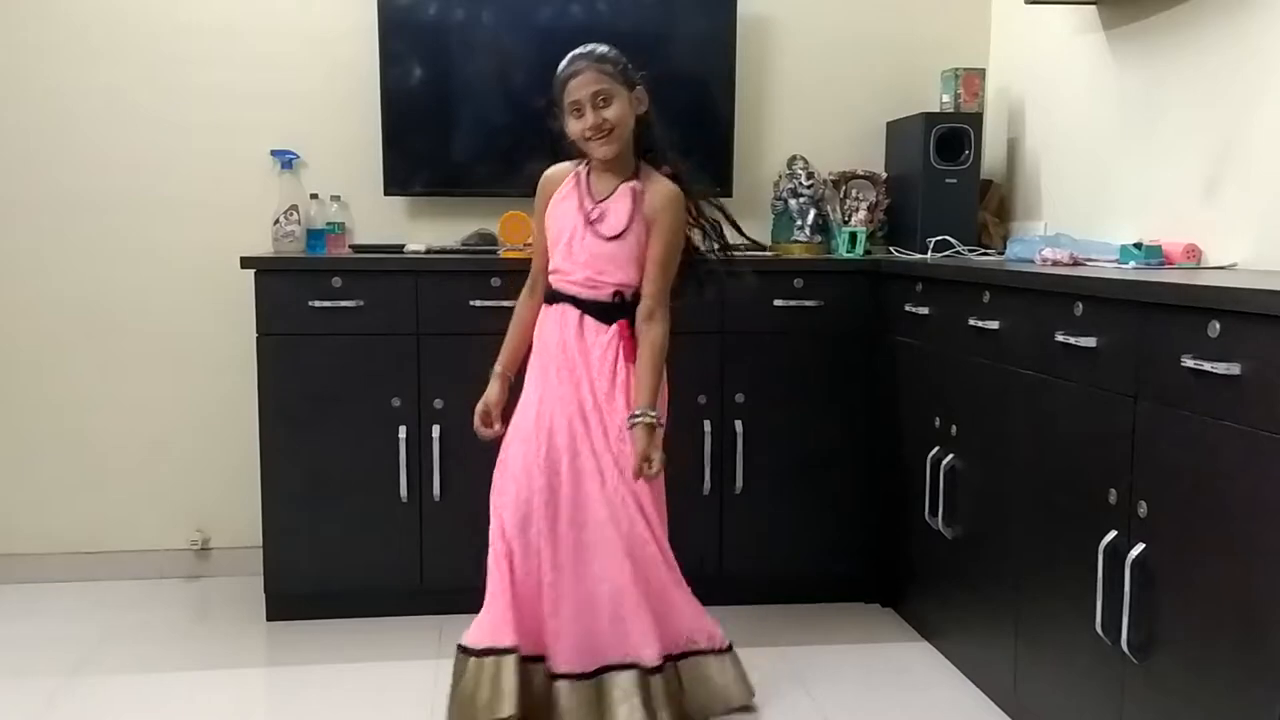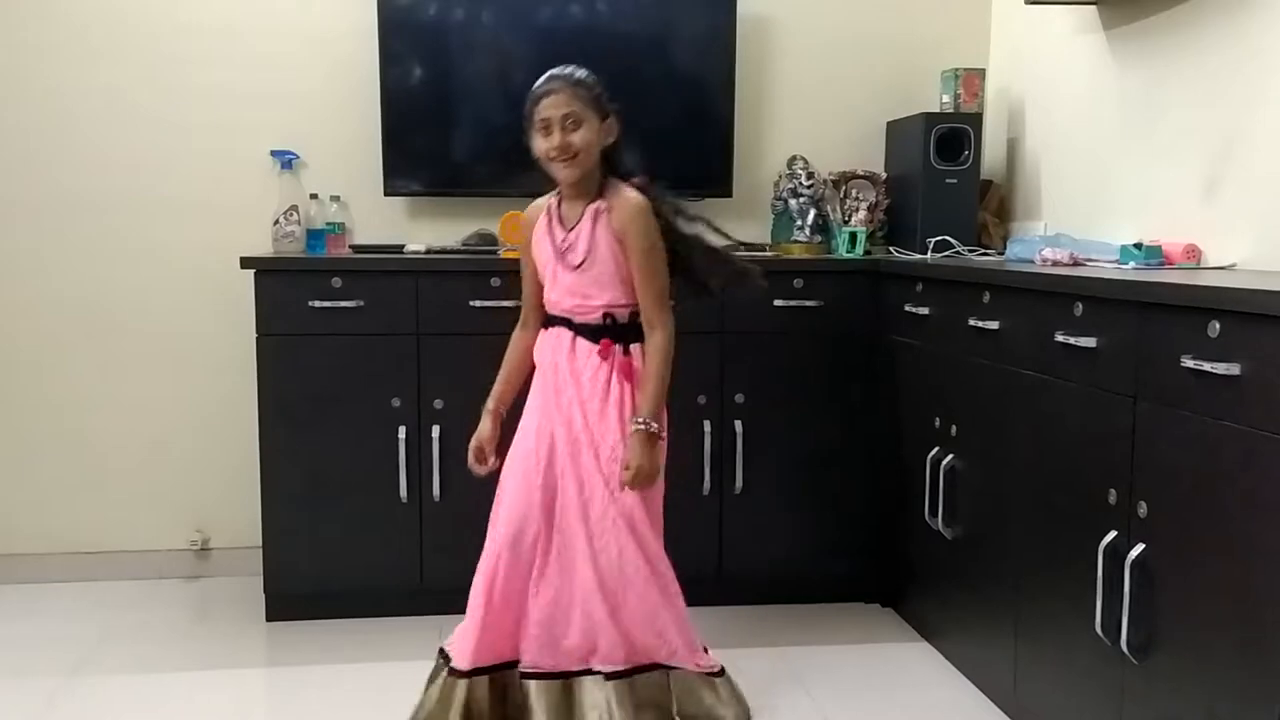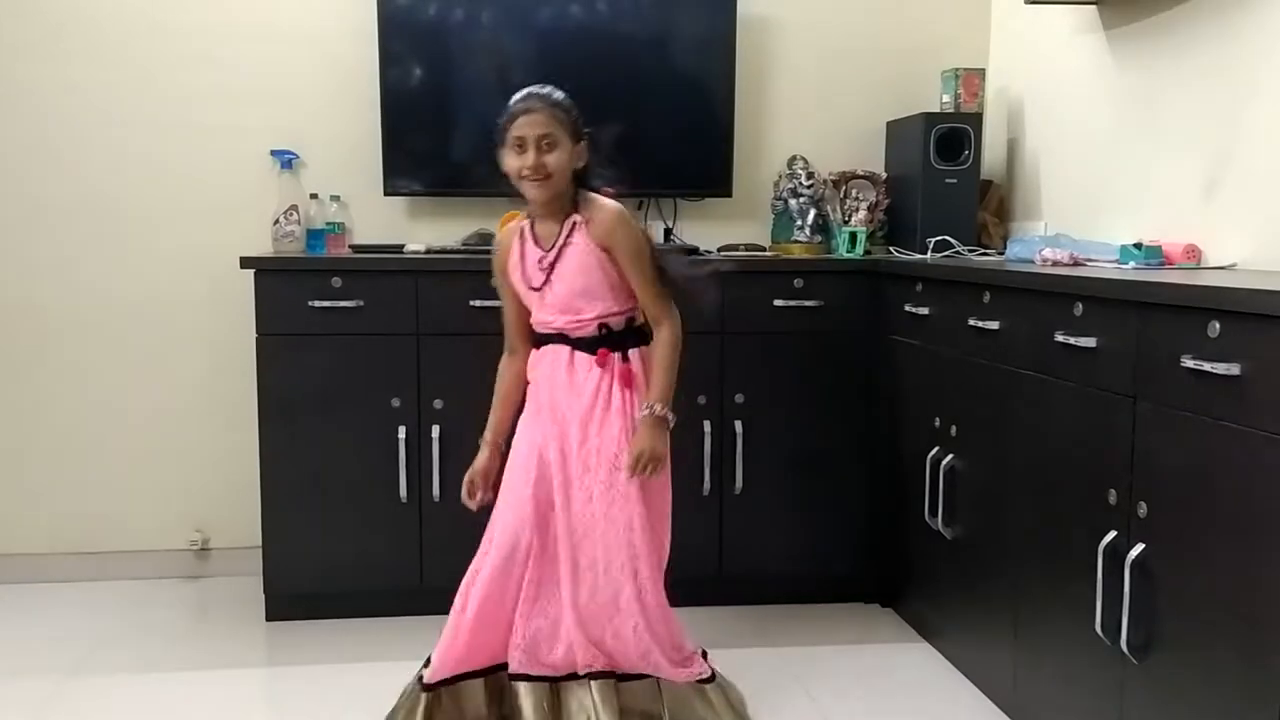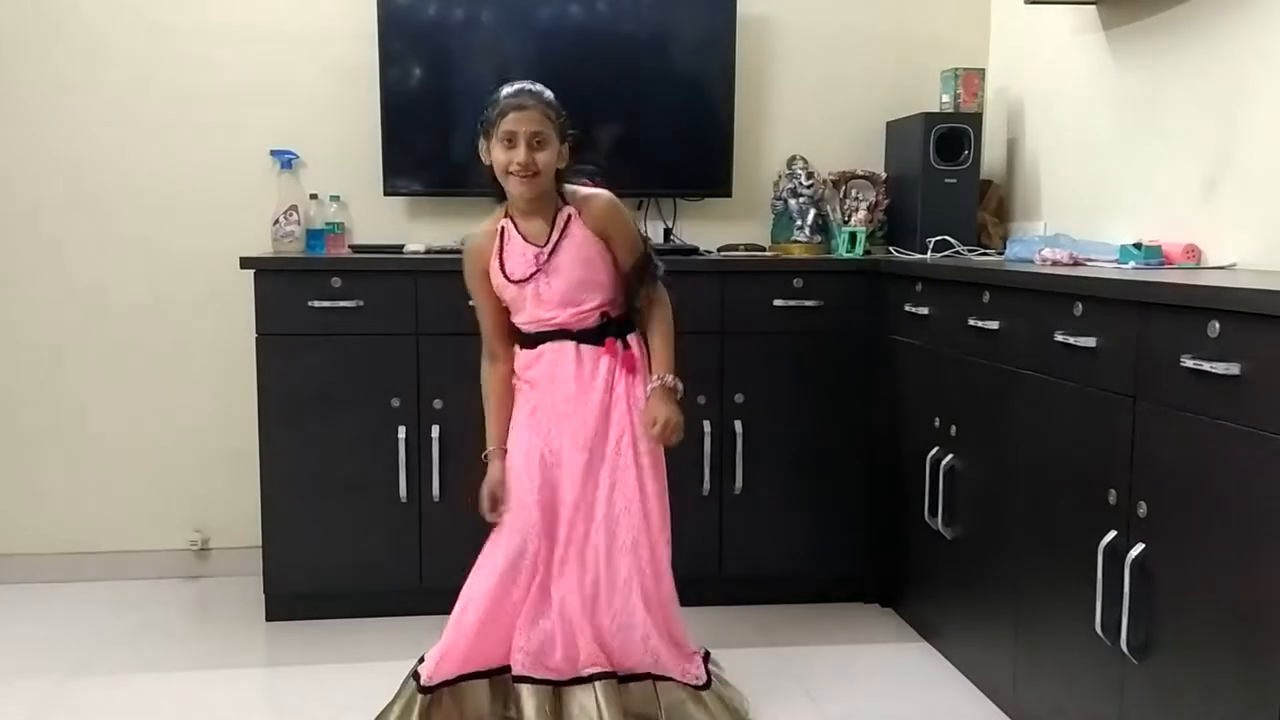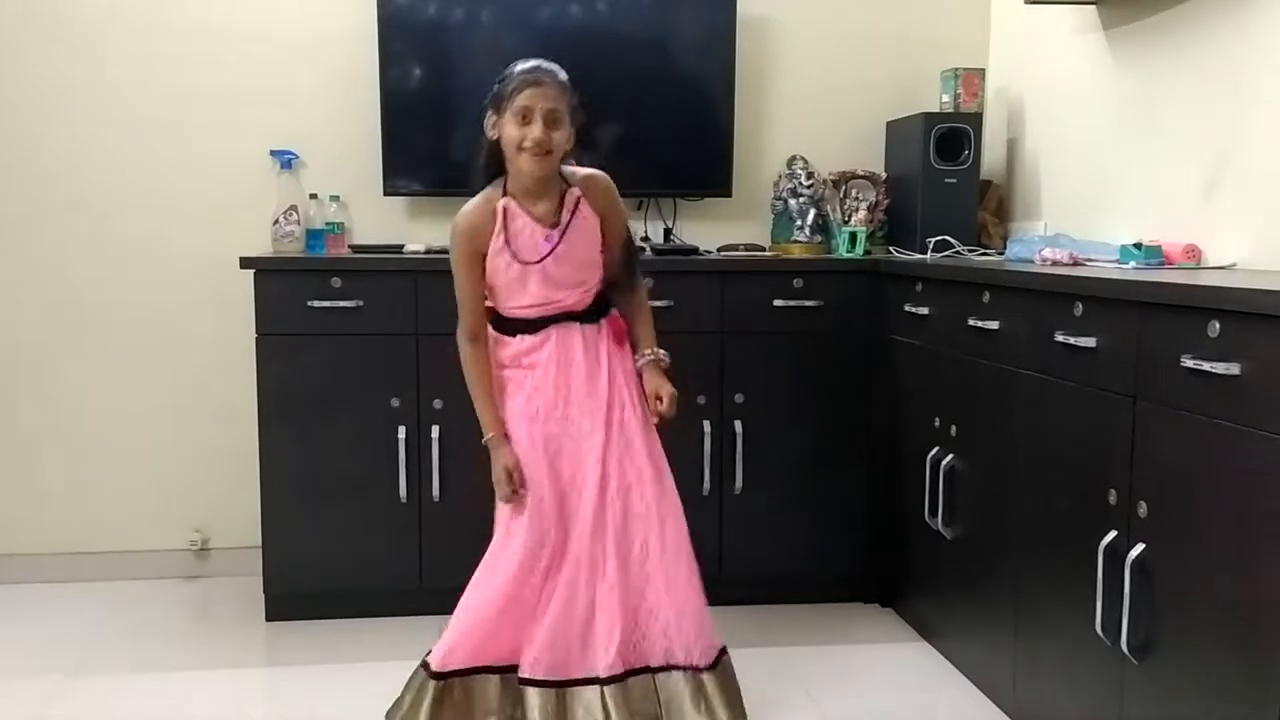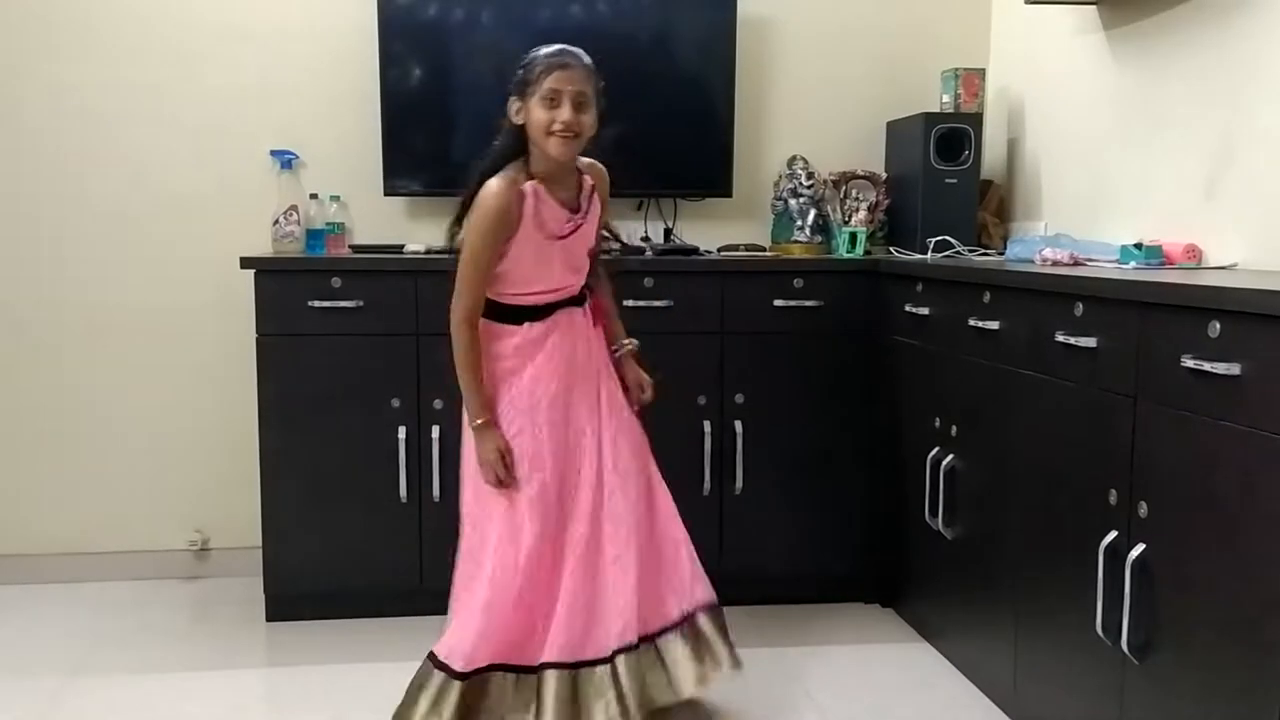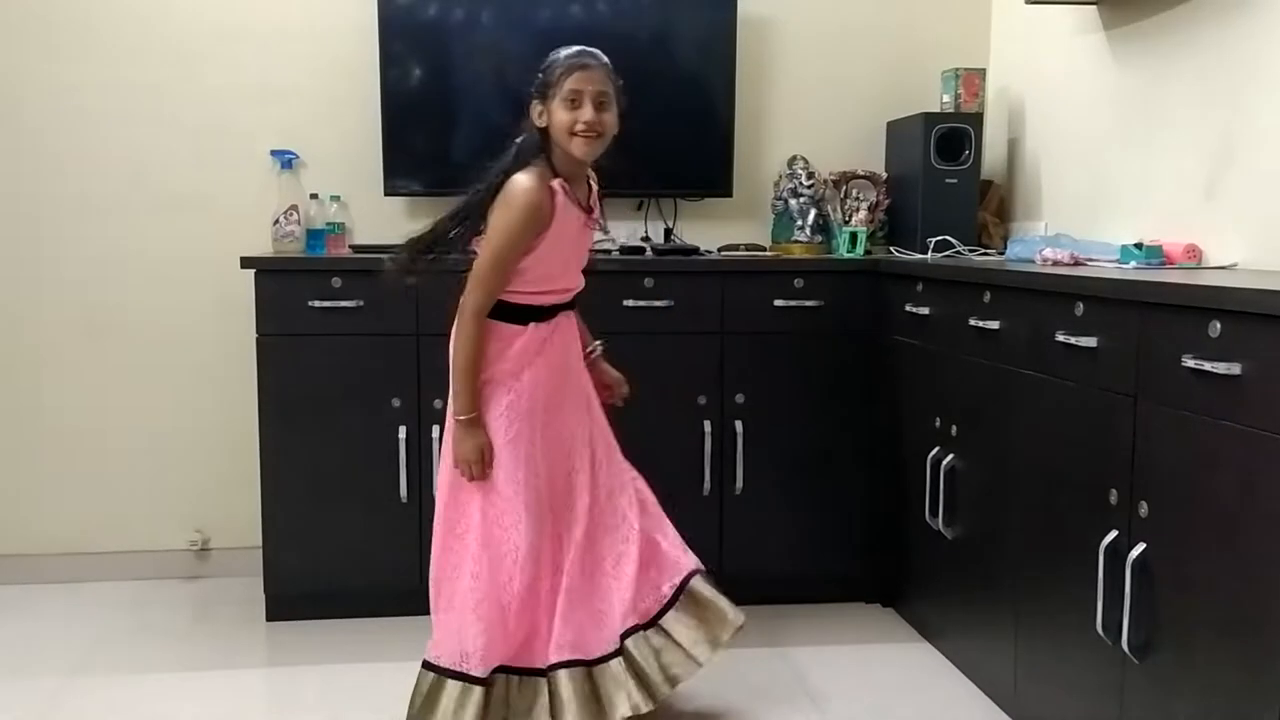
dt=0.1s
person 1, frame 1
left shoulder: (660, 197)
right shoulder: (556, 184)
left elbow: (654, 318)
right elbow: (537, 291)
left wrist: (647, 418)
right wrist: (500, 378)
left hip: (615, 372)
right hip: (553, 370)
left knee: (620, 533)
right knee: (529, 523)
person 1, frame 2
left shoulder: (630, 209)
right shoulder: (539, 218)
left elbow: (659, 325)
right elbow: (532, 323)
left wrist: (645, 429)
right wrist: (492, 414)
left hip: (611, 389)
right hip: (553, 390)
left knee: (613, 548)
right knee: (522, 539)
person 1, frame 3
left shoulder: (607, 221)
right shoulder: (508, 244)
left elbow: (664, 321)
right elbow: (518, 349)
left wrist: (656, 415)
right wrist: (489, 447)
left hip: (615, 403)
right hip: (549, 405)
left knee: (611, 562)
right knee: (516, 549)
person 1, frame 4
left shoulder: (599, 209)
right shoulder: (484, 246)
left elbow: (653, 296)
right elbow: (497, 354)
left wrist: (663, 390)
right wrist: (497, 453)
left hip: (612, 392)
right hip: (538, 403)
left knee: (619, 555)
right knee: (522, 552)
person 1, frame 5
left shoulder: (597, 191)
right shoulder: (479, 221)
left elbow: (627, 278)
right elbow: (472, 335)
left wrist: (651, 362)
right wrist: (497, 440)
left hip: (605, 375)
right hip: (527, 385)
left knee: (627, 530)
right knee: (532, 541)
person 1, frame 6
left shoulder: (593, 180)
right shoulder: (498, 199)
right elbow: (463, 319)
left wrist: (623, 352)
right wrist: (482, 424)
left hip: (582, 360)
right hip: (514, 374)
left knee: (619, 506)
right knee: (521, 529)
person 1, frame 7
left shoulder: (584, 185)
right shoulder: (528, 192)
right elbow: (473, 307)
left wrist: (591, 358)
right wrist: (464, 418)
left hip: (554, 359)
right hip: (505, 368)
left knee: (597, 500)
right knee: (508, 527)
